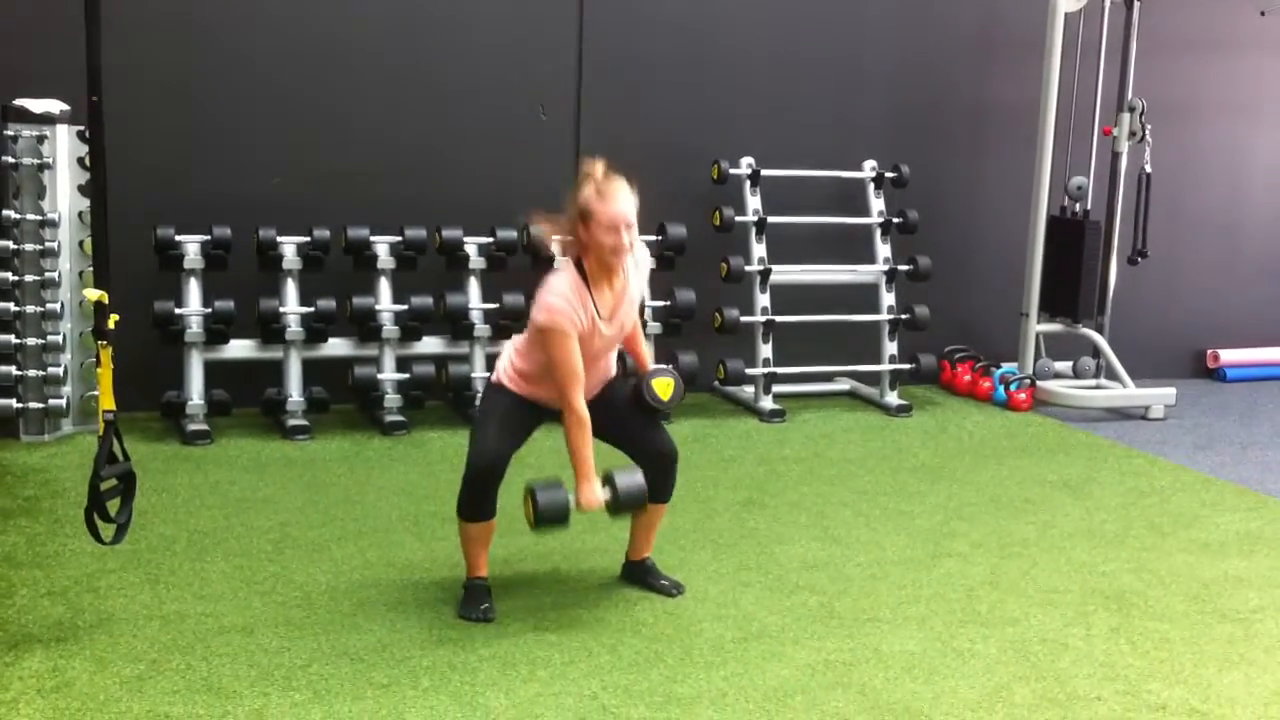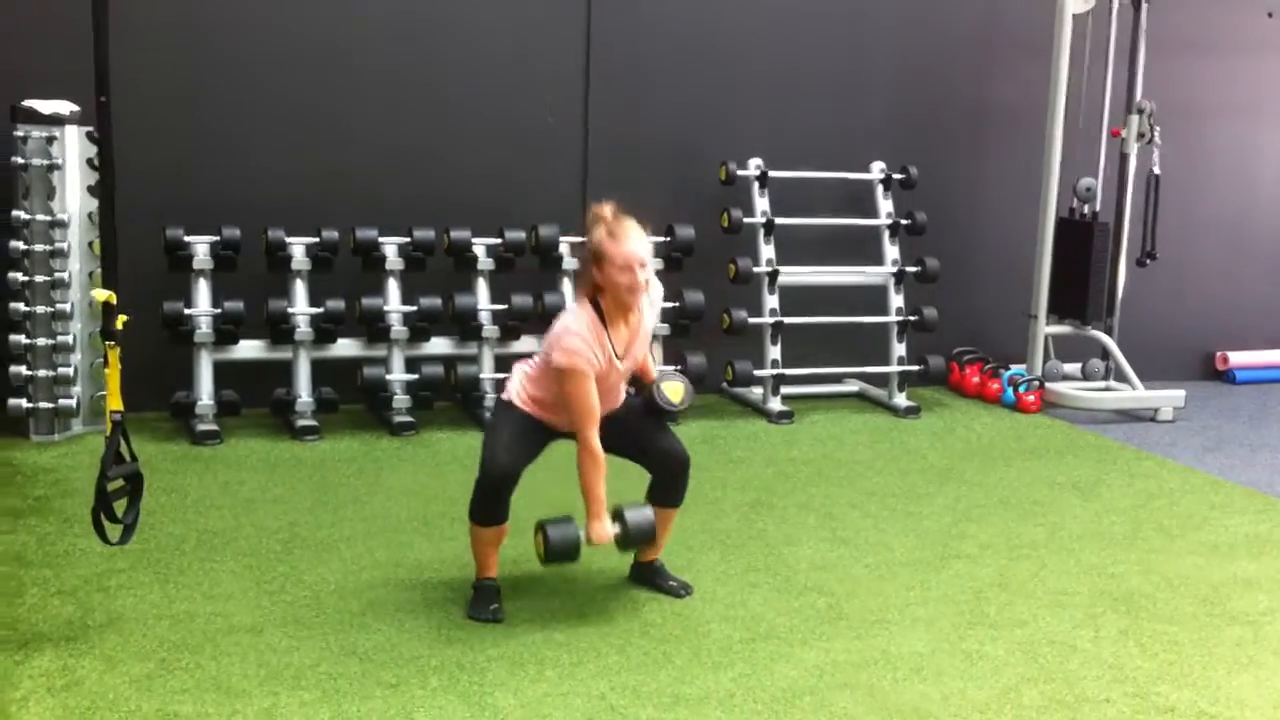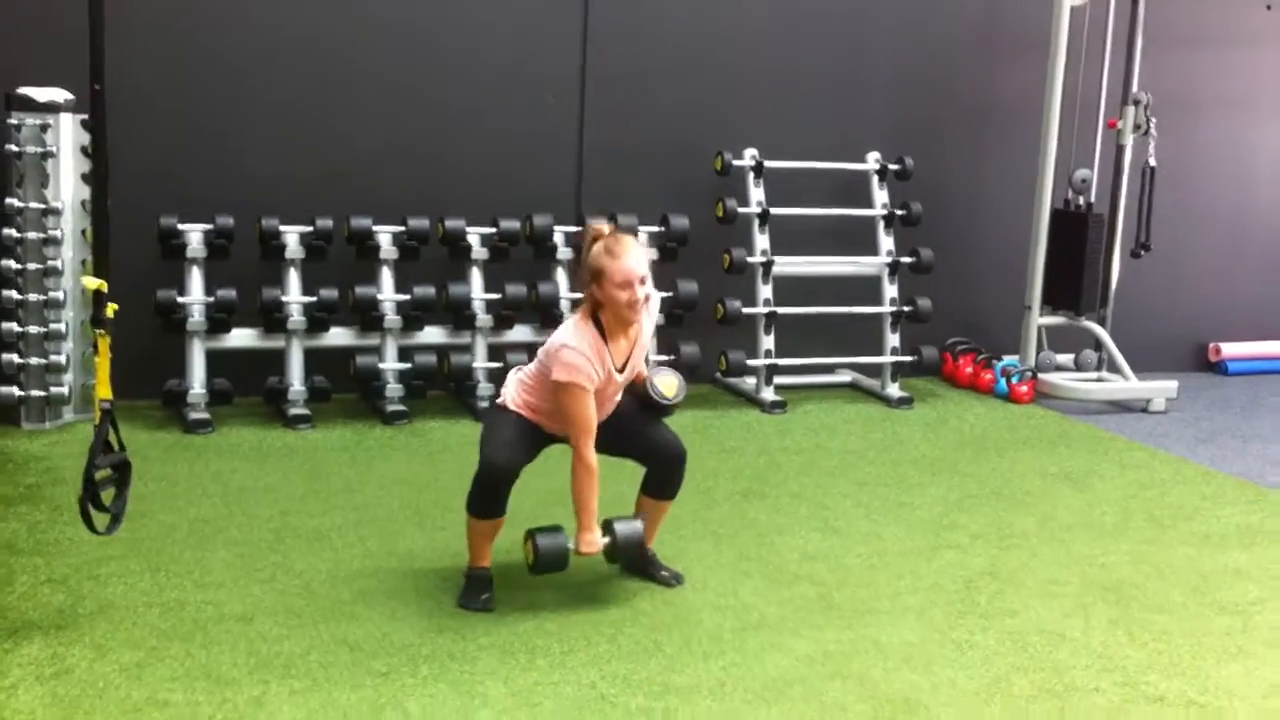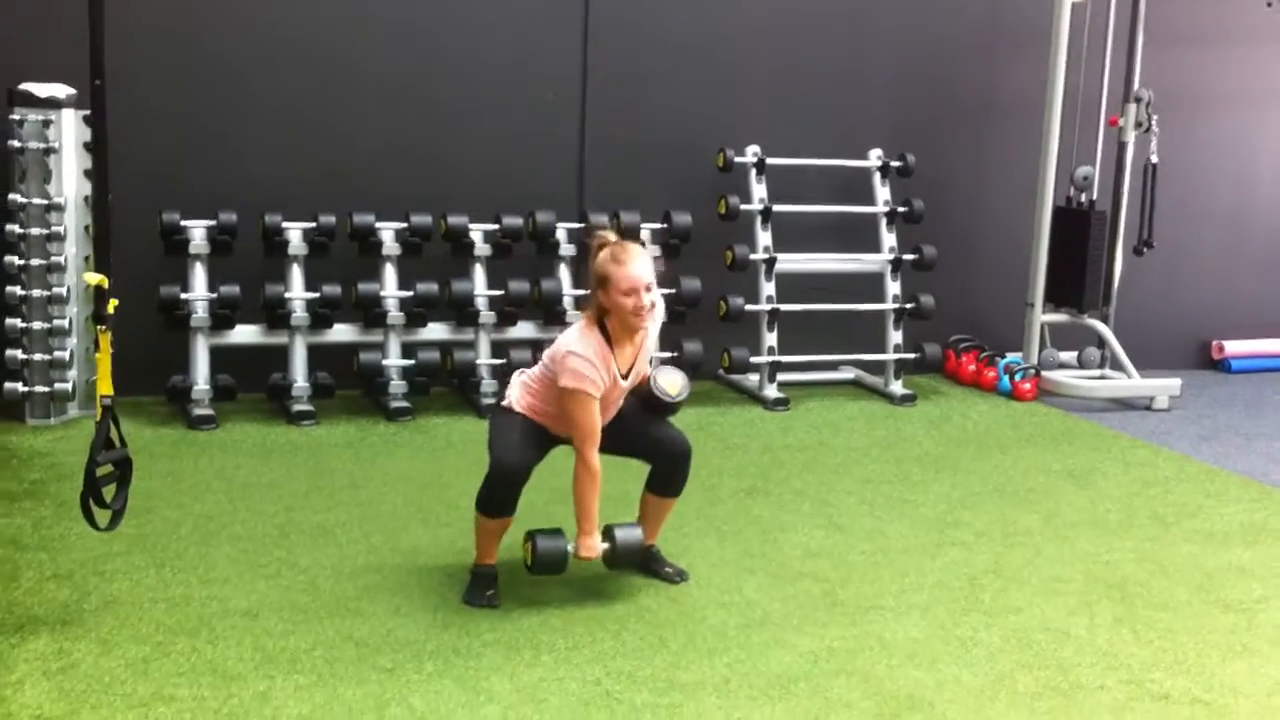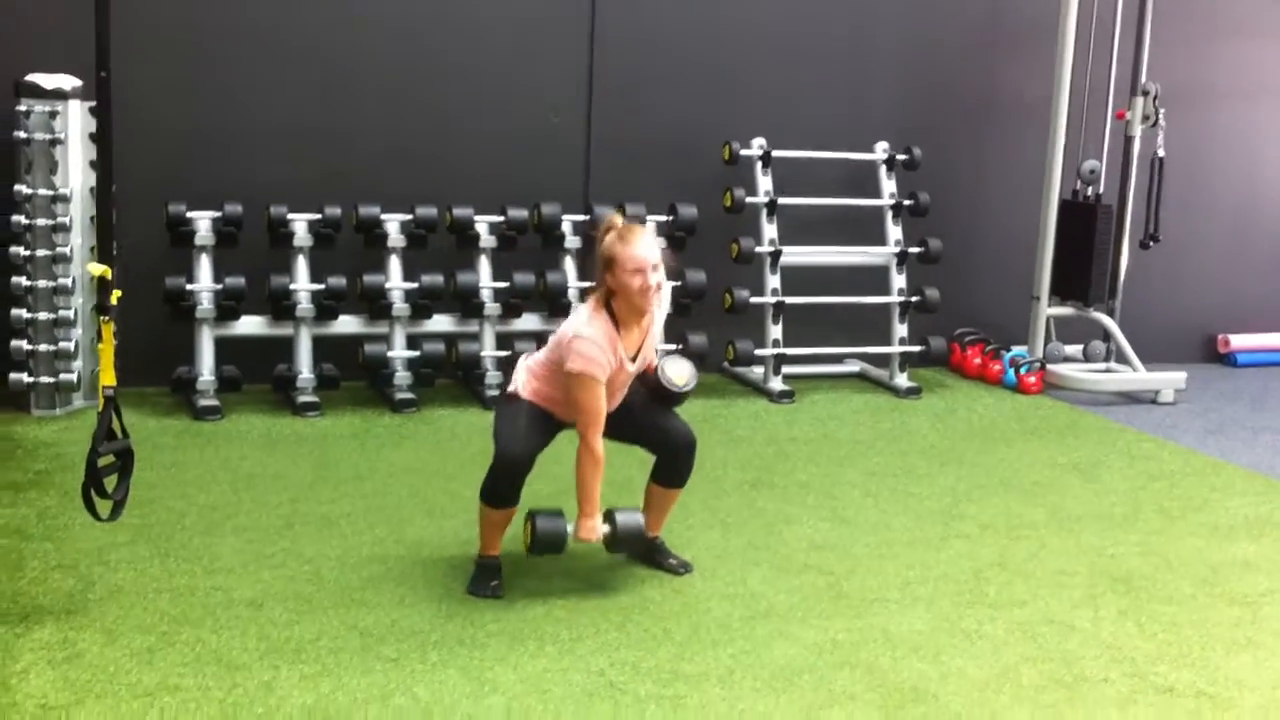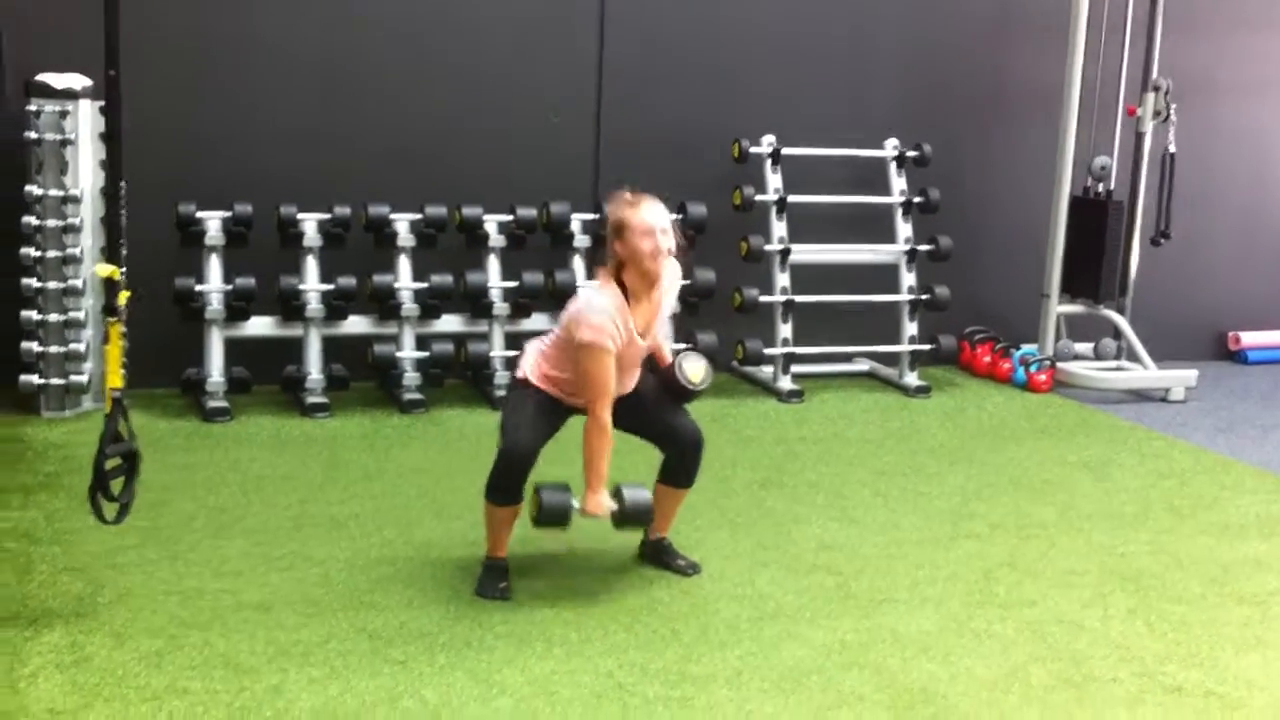
dt=0.1s
person 1, frame 1
left shoulder: (637, 262)
right shoulder: (560, 298)
right elbow: (572, 403)
left wrist: (646, 369)
right wrist: (586, 480)
left hip: (599, 383)
right hip: (523, 388)
left knee: (661, 454)
right knee: (484, 466)
left ankle: (638, 562)
right ankle: (477, 580)
person 1, frame 2
left shoulder: (648, 295)
right shoulder: (575, 335)
right elbow: (588, 440)
left wrist: (655, 384)
right wrist: (597, 517)
left hip: (608, 405)
right hip: (534, 409)
left knee: (674, 461)
right knee: (497, 474)
left ankle: (648, 563)
right ankle: (486, 581)
person 1, frame 3
left shoulder: (645, 309)
right shoulder: (575, 349)
right elbow: (584, 451)
left wrist: (646, 383)
right wrist: (587, 529)
right hip: (527, 412)
left knee: (670, 454)
right knee: (497, 468)
left ankle: (639, 553)
right ankle: (478, 571)
person 1, frame 4
left shoulder: (651, 314)
right shoulder: (581, 355)
right elbow: (588, 456)
left wrist: (650, 385)
right wrist: (587, 534)
right hip: (531, 413)
left knee: (675, 451)
right knee: (508, 468)
left ankle: (645, 548)
right ankle: (484, 568)
person 1, frame 5
left shoulder: (658, 298)
right shoulder: (589, 336)
right elbow: (591, 438)
left wrist: (656, 374)
right wrist: (588, 515)
left hip: (609, 394)
right hip: (537, 399)
left knee: (680, 442)
right knee: (512, 460)
left ankle: (648, 541)
right ankle: (488, 560)
person 1, frame 6
left shoulder: (669, 276)
right shoulder: (599, 309)
right elbow: (599, 413)
left wrist: (669, 366)
right wrist: (595, 489)
left hip: (621, 381)
right hip: (546, 385)
left knee: (687, 440)
right knee: (516, 454)
left ankle: (655, 541)
right ankle: (496, 560)
